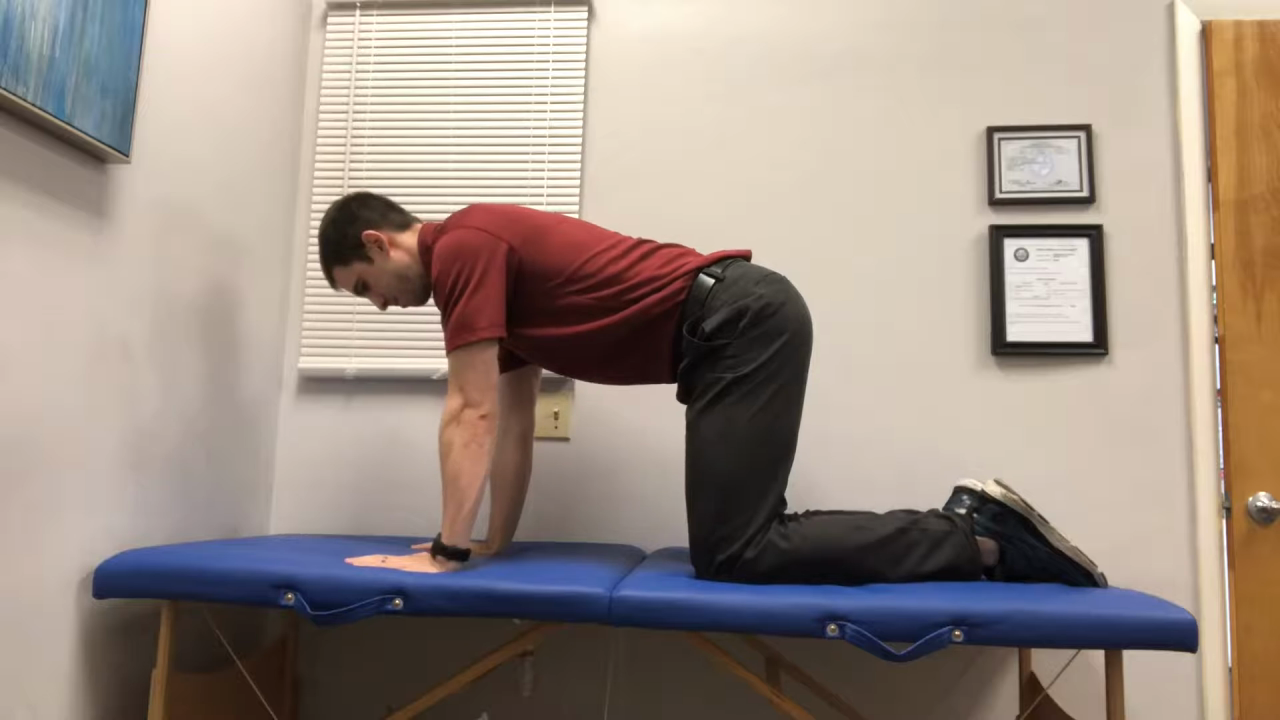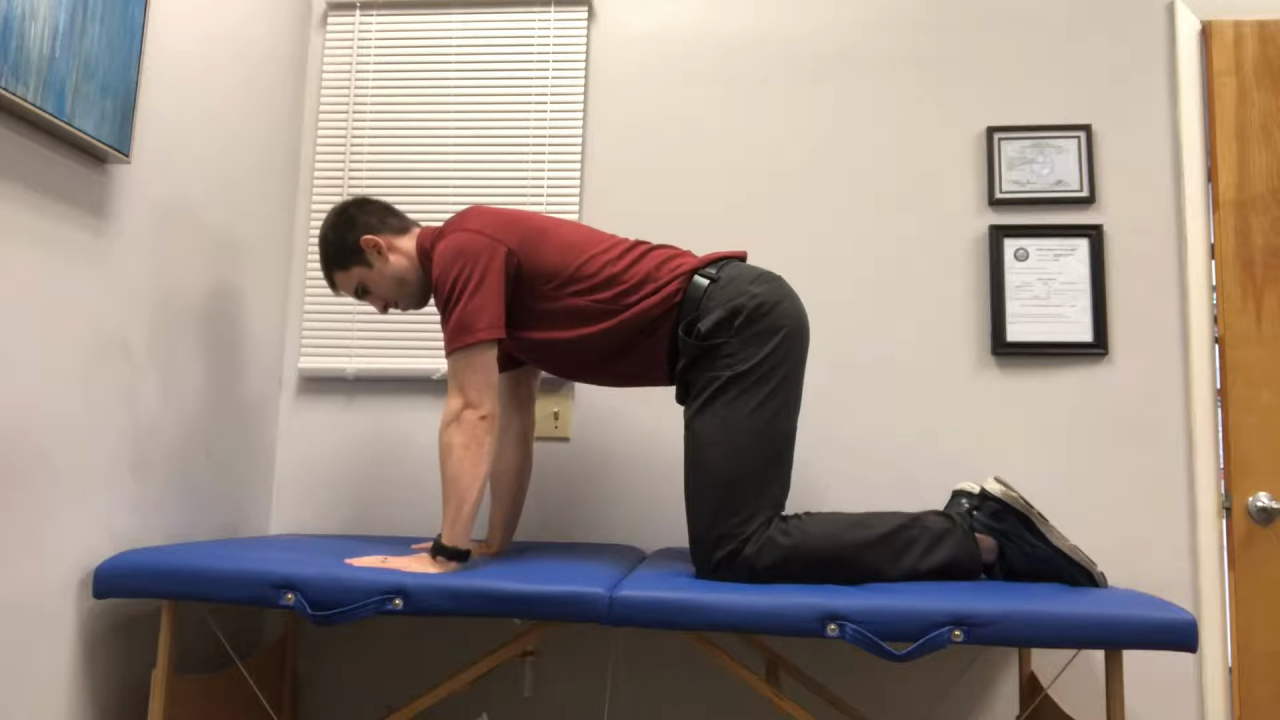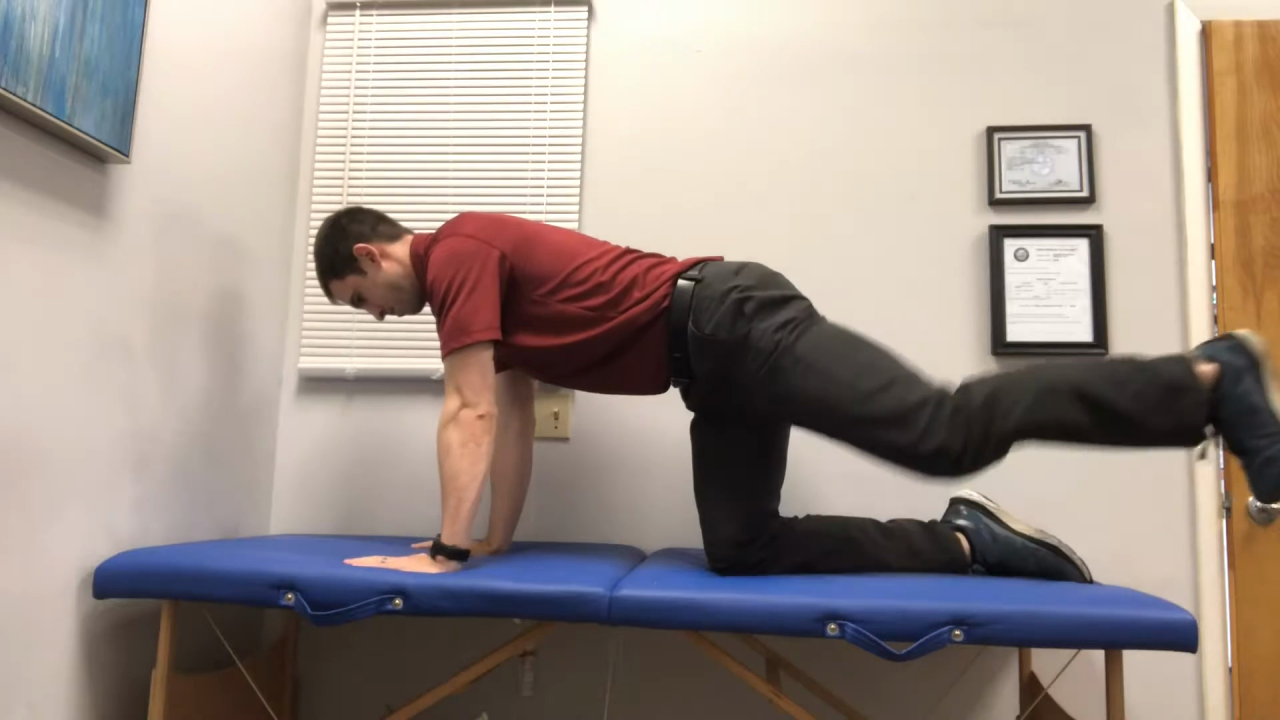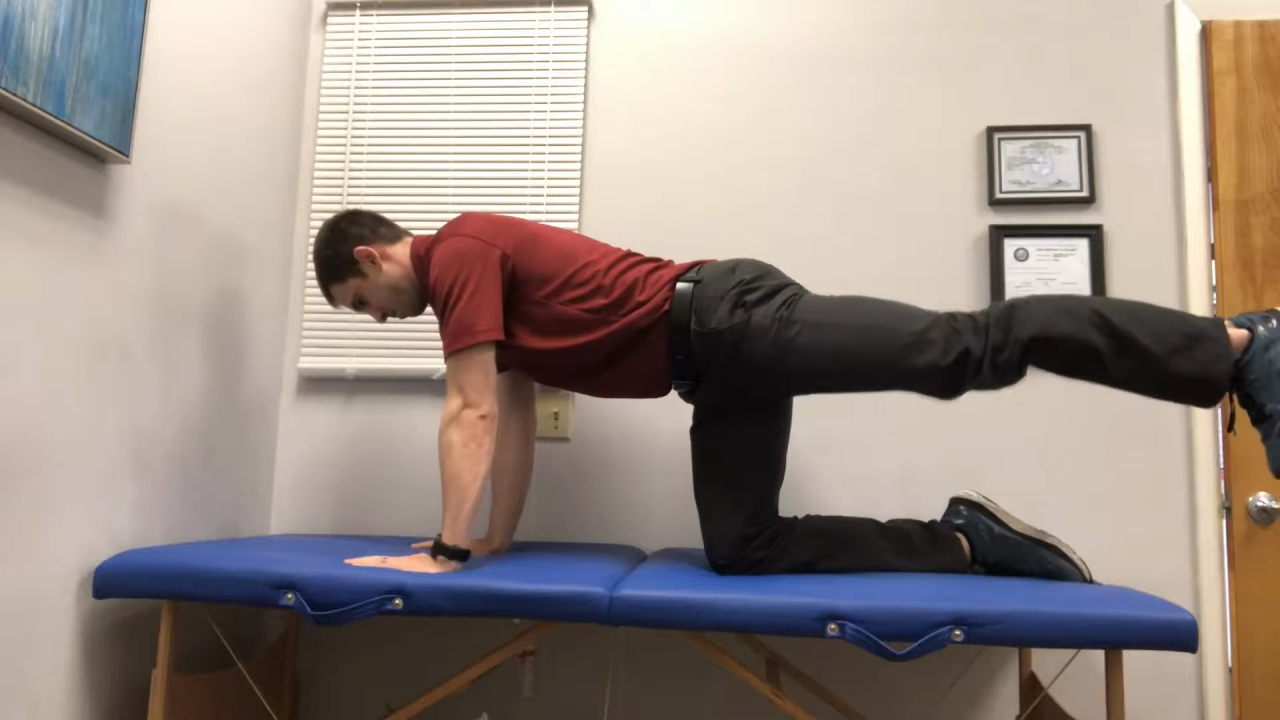
dt=1s
person 1, frame 1
left shoulder: (461, 248)
right shoulder: (495, 260)
left elbow: (470, 415)
right elbow: (514, 419)
left wrist: (448, 550)
right wrist: (495, 541)
left hip: (739, 321)
right hip: (745, 325)
left knee: (731, 554)
right knee: (739, 536)
left ankle: (980, 539)
right ankle: (958, 522)
person 1, frame 2
left shoulder: (460, 248)
right shoulder: (490, 259)
left elbow: (471, 414)
right elbow: (514, 416)
left wrist: (446, 551)
right wrist: (496, 539)
left hip: (735, 321)
right hip: (733, 326)
left knee: (732, 553)
right knee: (739, 538)
left ankle: (979, 536)
right ankle: (965, 526)
person 1, frame 3
left shoulder: (456, 251)
right shoulder: (472, 276)
left elbow: (468, 415)
right elbow: (511, 417)
left wrist: (447, 549)
right wrist: (496, 539)
left hip: (726, 320)
right hip: (716, 358)
left knee: (938, 428)
right knee: (744, 550)
right ankle: (966, 542)
person 1, frame 4
left shoulder: (457, 252)
right shoulder: (479, 280)
left elbow: (470, 416)
right elbow: (514, 418)
left wrist: (447, 550)
right wrist: (496, 539)
left hip: (730, 319)
right hip: (722, 366)
left knee: (963, 348)
right knee: (745, 549)
right ankle: (964, 541)
